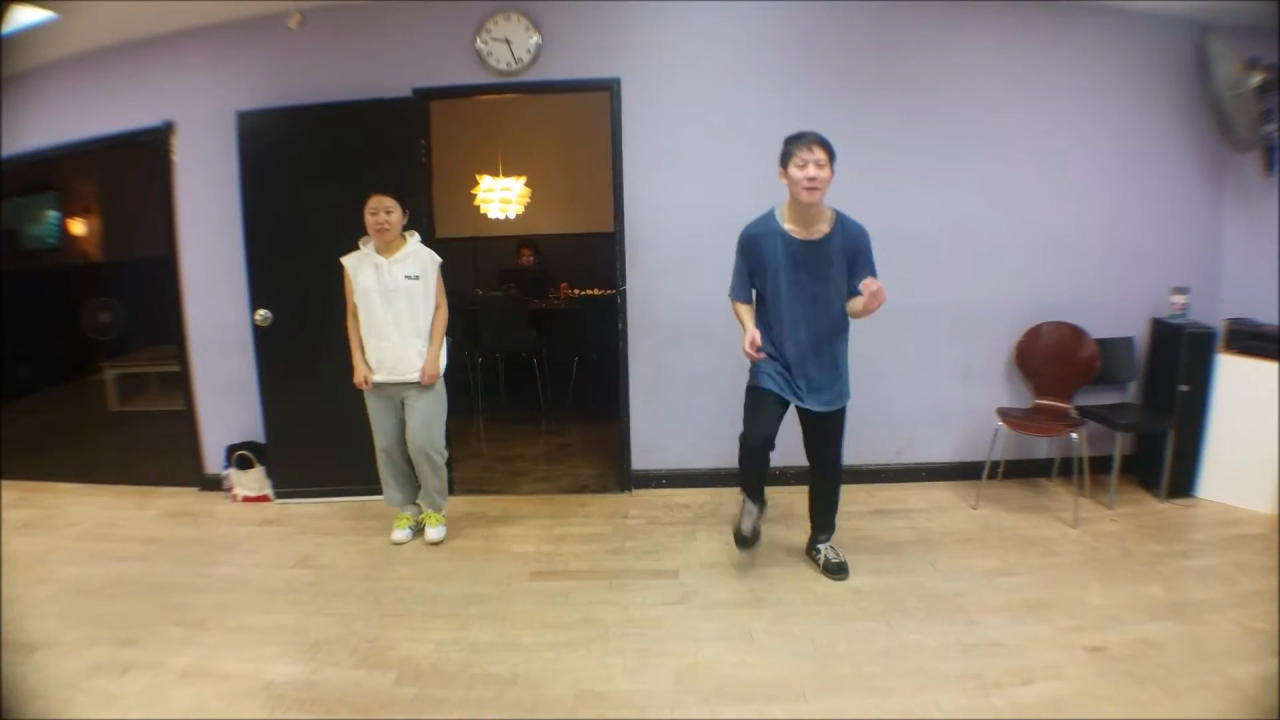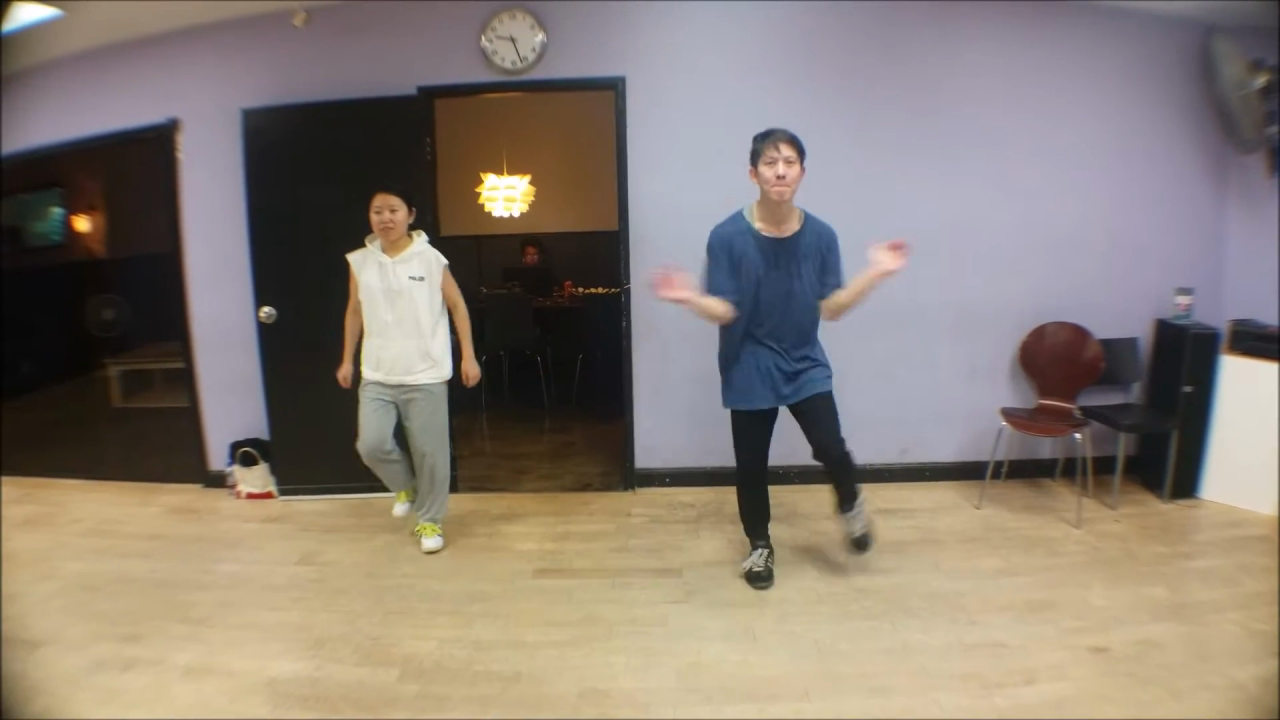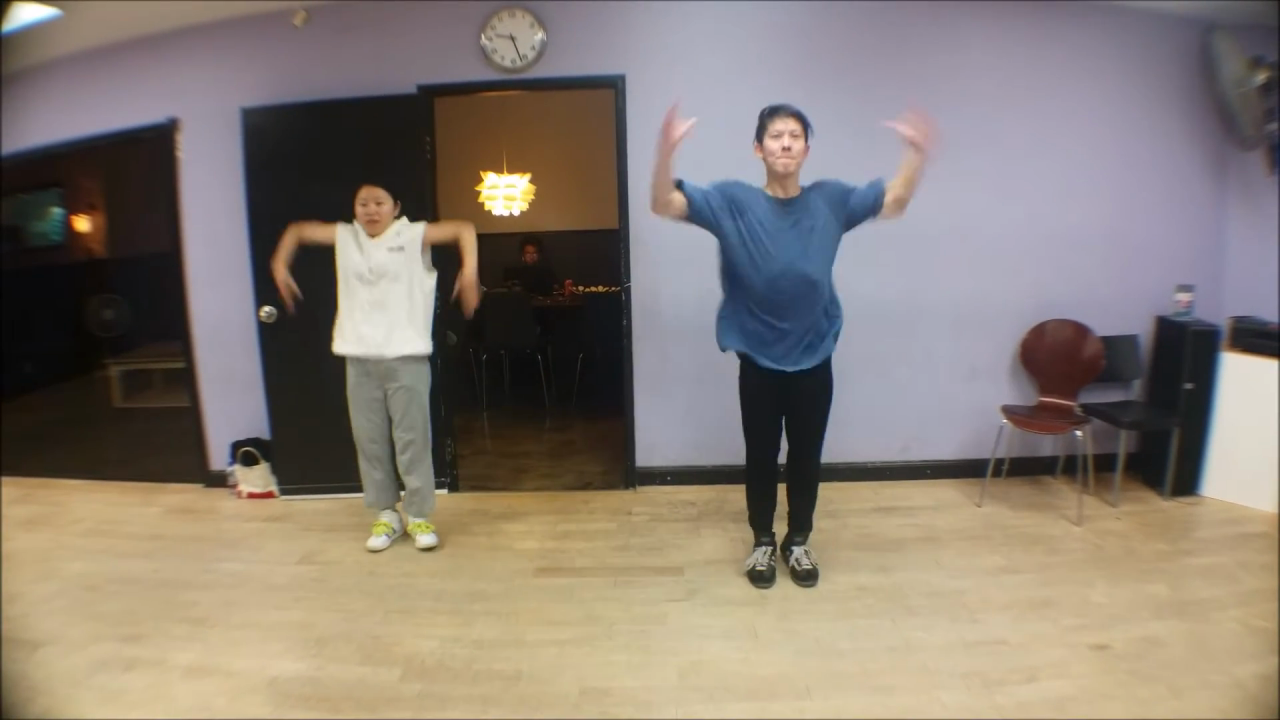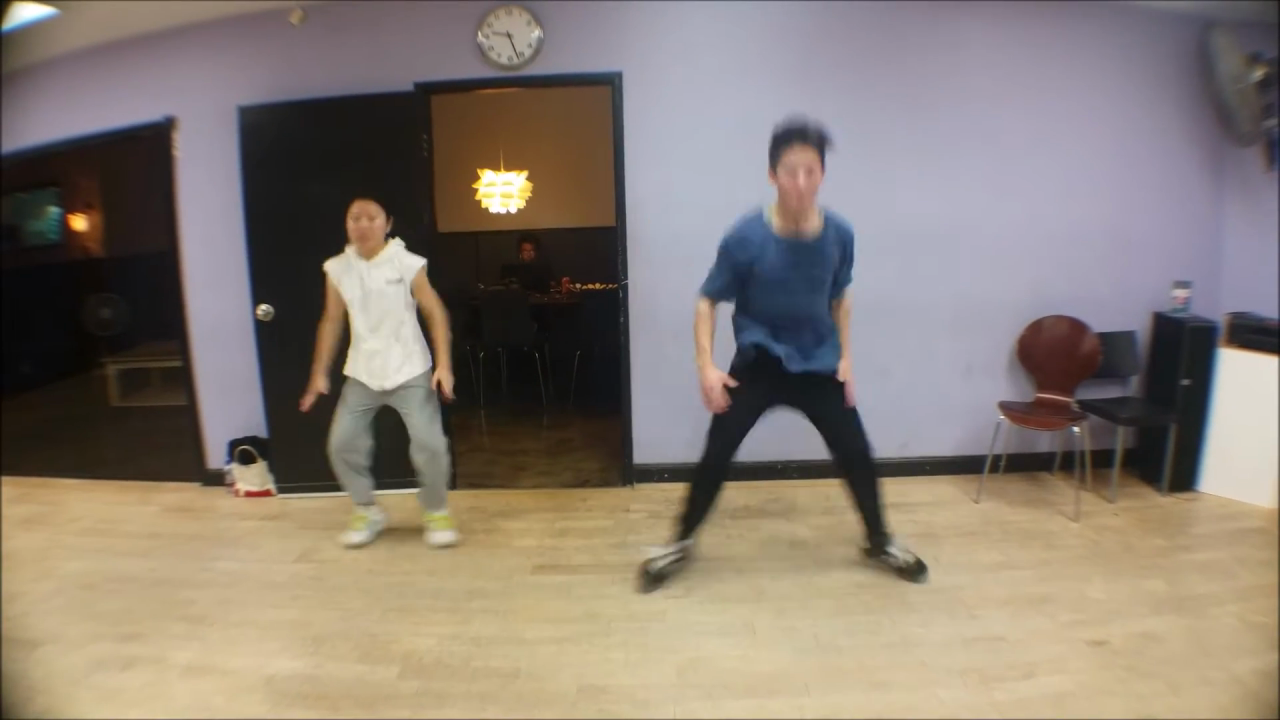
dt=0.5s
person 1, frame 1
left shoulder: (852, 236)
right shoulder: (757, 235)
left elbow: (854, 305)
right elbow: (741, 294)
left wrist: (870, 303)
right wrist: (749, 328)
left hip: (826, 372)
right hip: (772, 366)
left knee: (826, 462)
right knee: (755, 442)
left ankle: (821, 540)
right ankle: (753, 501)
person 1, frame 2
left shoulder: (821, 236)
right shoulder: (727, 237)
left elbow: (830, 307)
right elbow: (725, 312)
left wrist: (876, 273)
right wrist: (689, 298)
left hip: (805, 367)
right hip: (750, 372)
left knee: (831, 449)
right knee: (751, 465)
left ankle: (852, 505)
right ankle: (759, 545)
person 1, frame 3
left shoulder: (829, 200)
right shoulder: (733, 200)
left elbow: (893, 202)
right elbow: (665, 205)
left wrist: (916, 154)
right wrist: (668, 150)
left hip: (813, 355)
right hip: (758, 355)
left knee: (806, 456)
right knee: (761, 456)
left ankle: (797, 541)
right ankle: (763, 541)
person 1, frame 4
left shoulder: (838, 234)
right shoulder: (747, 237)
left elbow: (839, 299)
right elbow: (706, 300)
left wrist: (845, 358)
right wrist: (706, 366)
left hip: (817, 367)
right hip: (759, 366)
left knee: (854, 457)
right knee: (717, 455)
left ankle: (879, 542)
right ankle: (681, 541)
person 2, frame 1
left shoulder: (425, 258)
right shoulder: (354, 264)
left elbow: (441, 309)
right elbow: (353, 317)
left wrist: (434, 356)
right wrist: (358, 362)
left hip: (421, 370)
right hip: (378, 373)
left knee: (425, 443)
right knee: (388, 447)
left ankle: (433, 509)
right ankle: (405, 510)
person 2, frame 2
left shoulder: (431, 259)
right shoulder: (359, 262)
left elbow: (456, 305)
right elbow: (354, 310)
left wrist: (467, 353)
right wrist: (347, 357)
left hip: (425, 375)
right hip: (377, 375)
left knee: (429, 450)
right knee: (370, 444)
left ankle: (430, 520)
right ankle: (405, 485)
person 2, frame 3
left shoulder: (413, 237)
right shoulder: (344, 237)
left elbow: (463, 229)
right elbow: (299, 230)
left wrist: (469, 267)
right wrist: (280, 265)
left hip: (406, 358)
right hip: (359, 359)
left knee: (412, 440)
right knee: (369, 442)
left ankle: (419, 517)
right ankle: (387, 515)
person 2, frame 4
left shoulder: (406, 264)
right shoulder: (337, 269)
left elbow: (436, 314)
right elbow: (332, 322)
left wrist: (443, 367)
right wrist: (319, 374)
left hip: (410, 372)
right hip: (362, 374)
left knee: (429, 447)
right knee: (344, 445)
left ankle: (436, 514)
right ankle: (368, 513)
